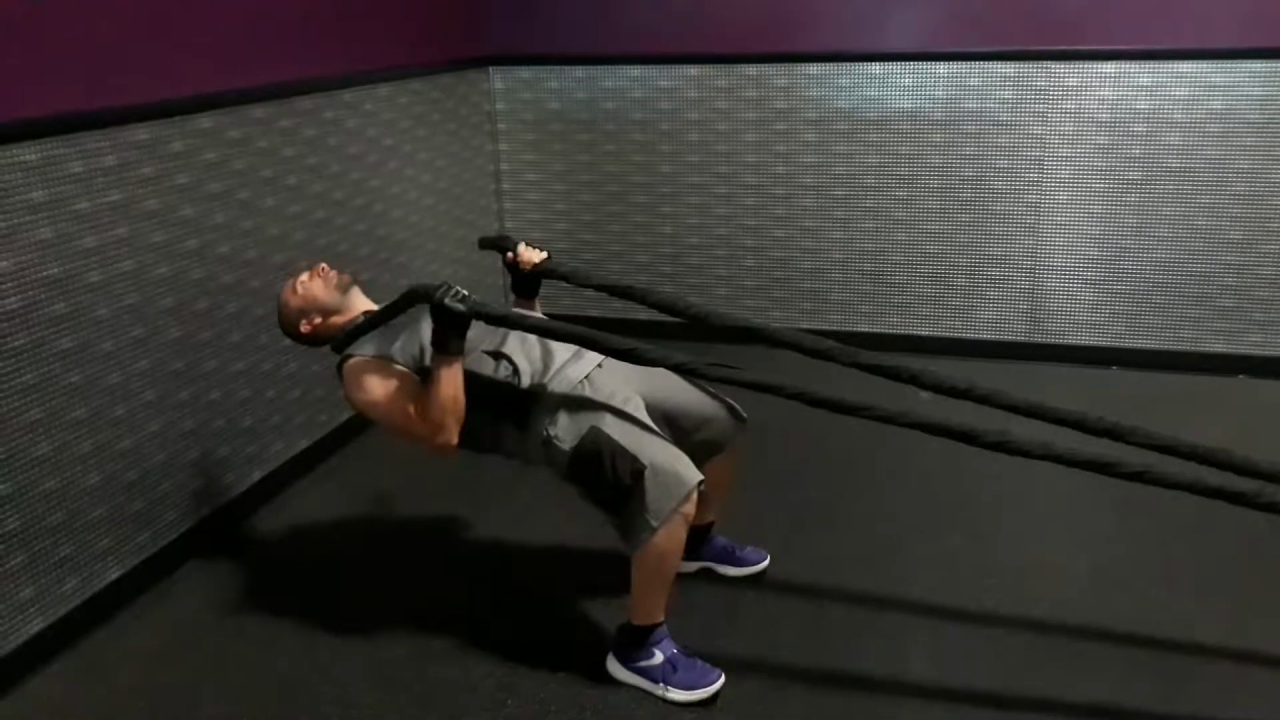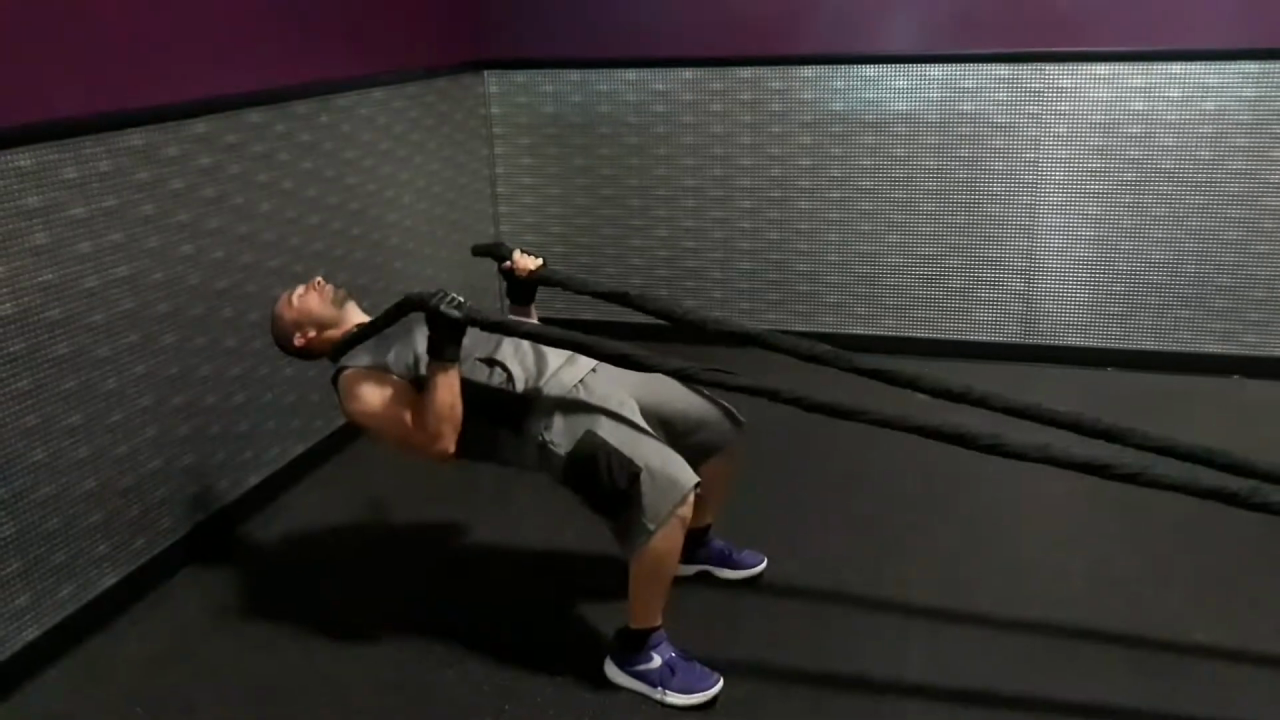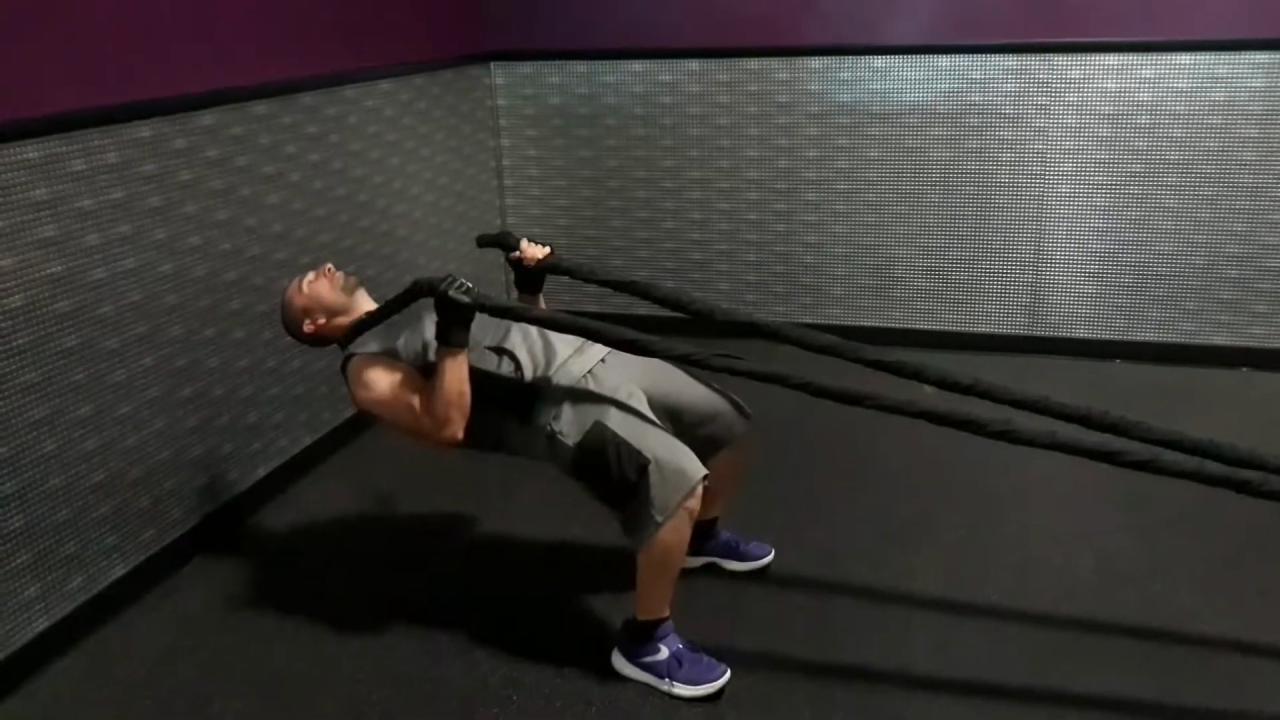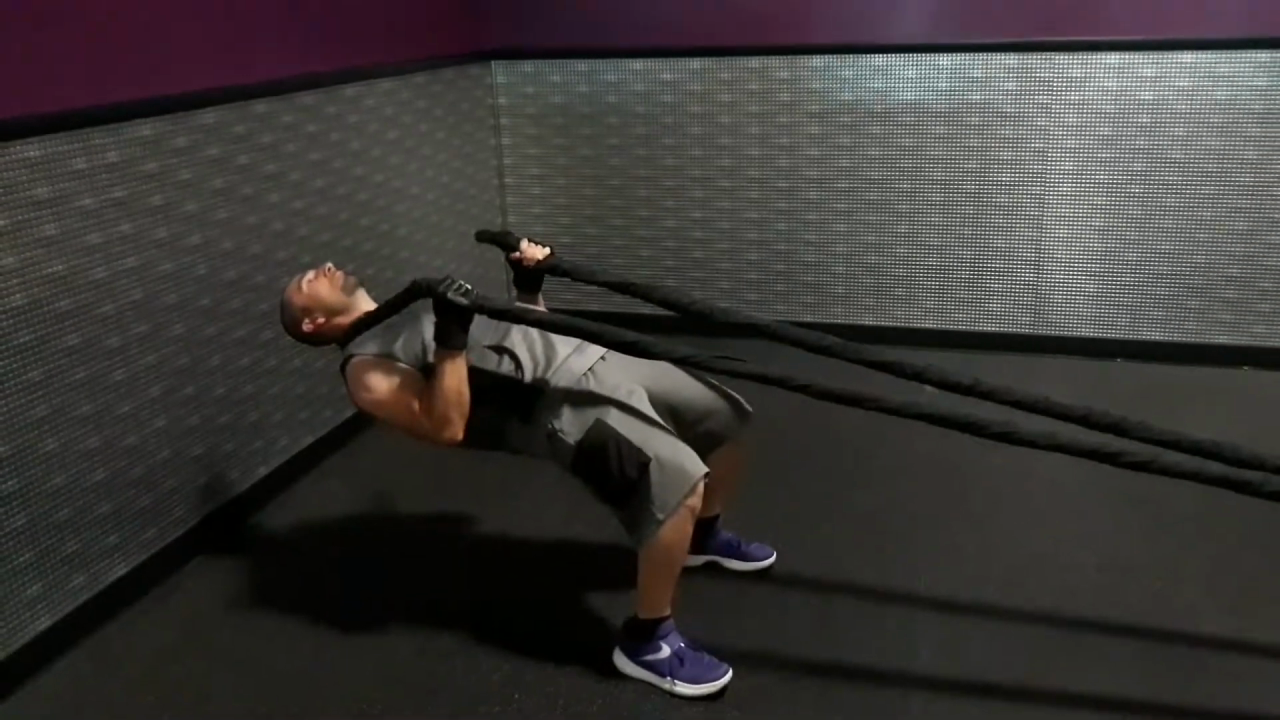
dt=0.7s
person 1, frame 1
left shoulder: (415, 315)
right shoulder: (362, 367)
right elbow: (442, 433)
left wrist: (526, 287)
right wrist: (449, 344)
right hip: (558, 404)
left knee: (722, 427)
right knee: (673, 487)
left ankle: (698, 542)
right ankle: (639, 647)
person 1, frame 2
left shoulder: (408, 328)
right shoulder: (359, 378)
right elbow: (439, 441)
left wrist: (522, 297)
right wrist: (444, 351)
right hip: (554, 412)
left knee: (719, 430)
right knee: (670, 490)
left ankle: (695, 545)
right ankle: (637, 651)
person 1, frame 3
left shoulder: (414, 315)
right shoulder: (366, 366)
right elbow: (447, 427)
left wrist: (530, 284)
right wrist: (453, 336)
right hip: (562, 402)
left knee: (727, 424)
right knee: (678, 483)
left ankle: (704, 538)
right ankle: (644, 643)
person 1, frame 4
left shoulder: (409, 317)
right shoulder: (366, 365)
right elbow: (446, 428)
left wrist: (529, 284)
right wrist: (451, 338)
right hip: (562, 398)
left knee: (726, 421)
right knee: (679, 481)
left ankle: (704, 535)
right ankle: (646, 641)
